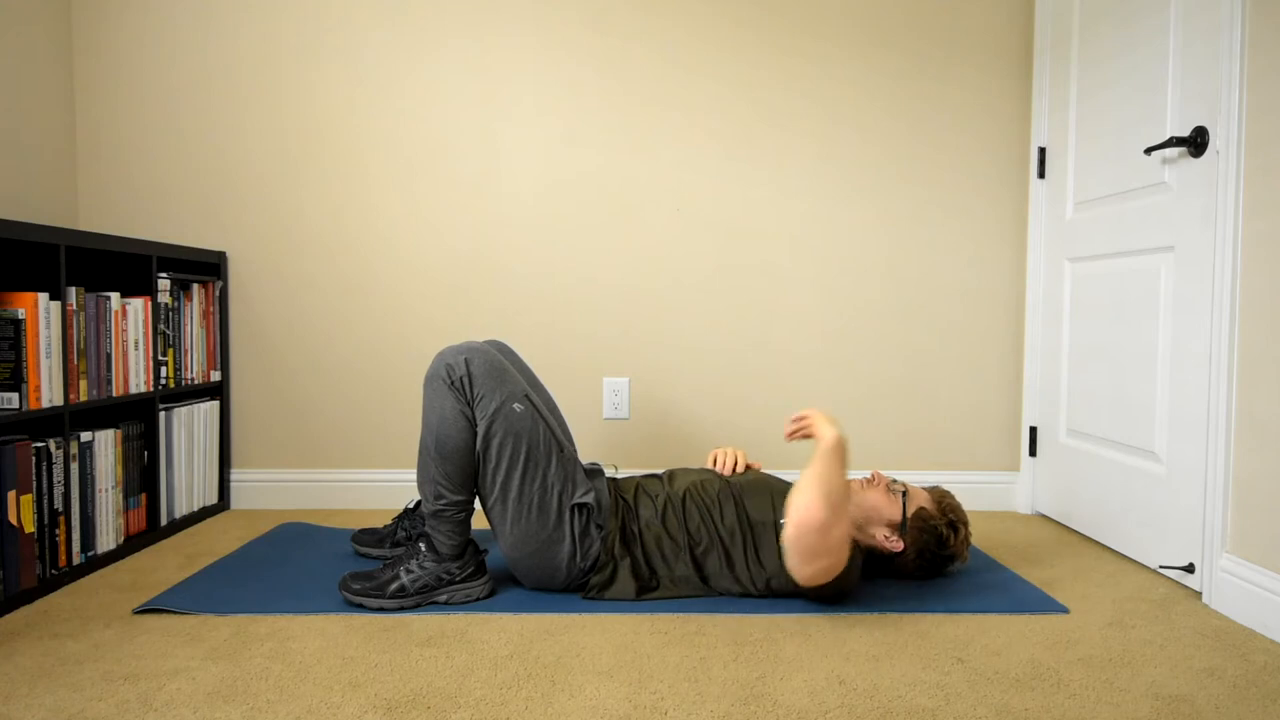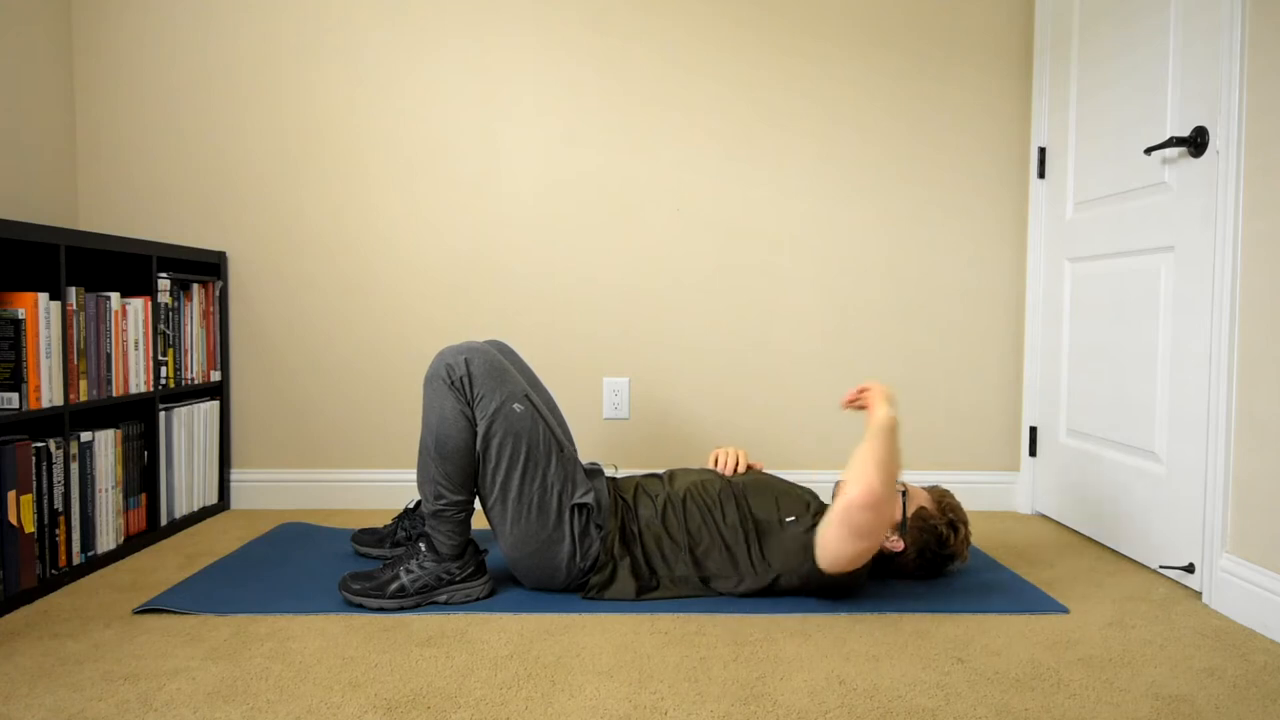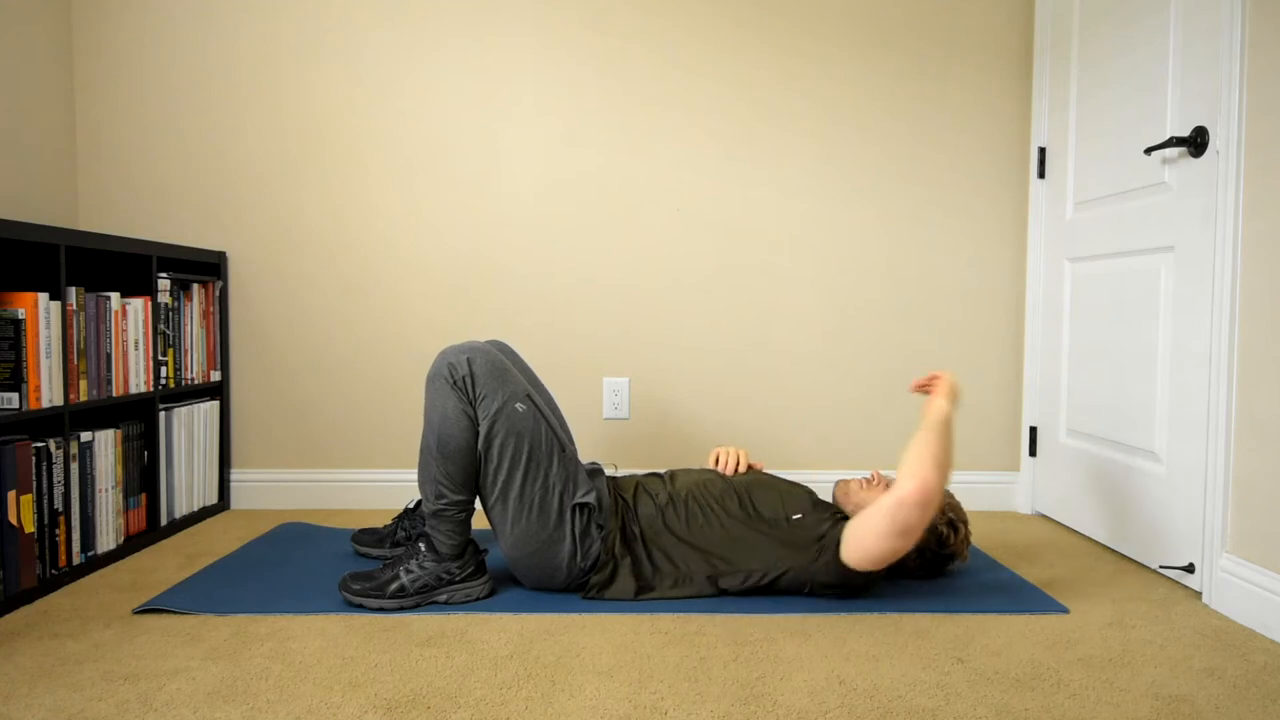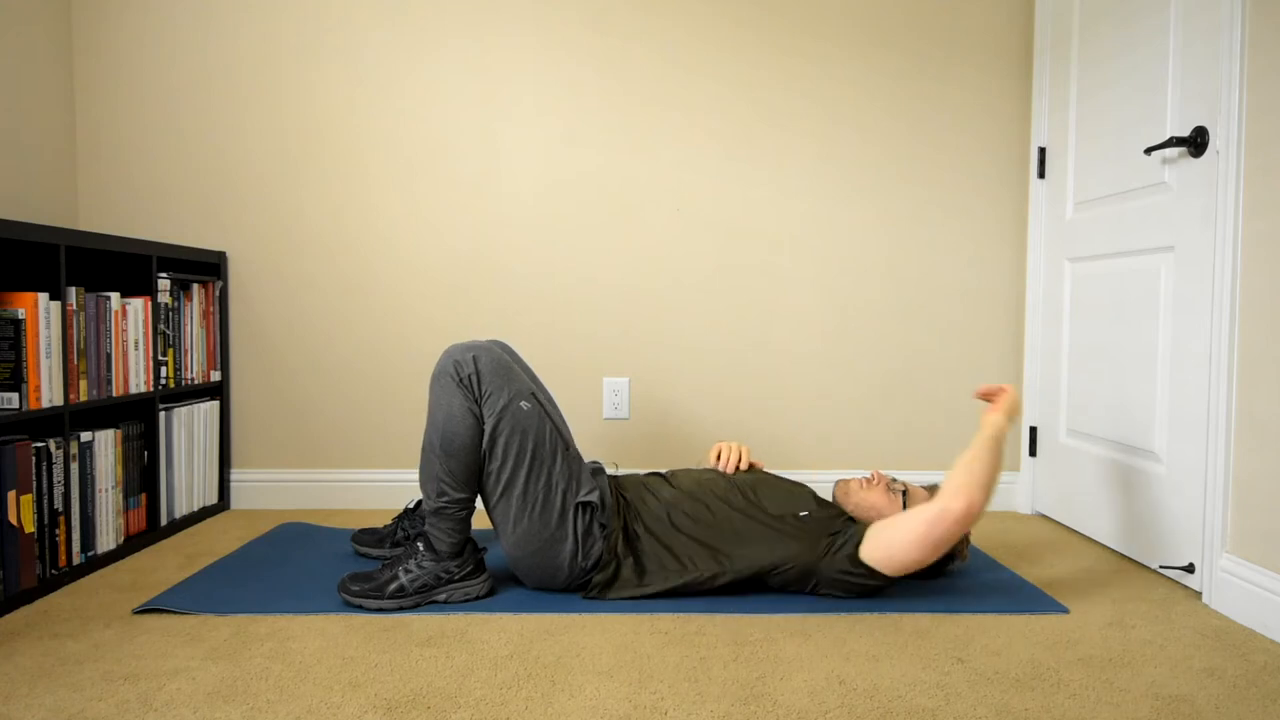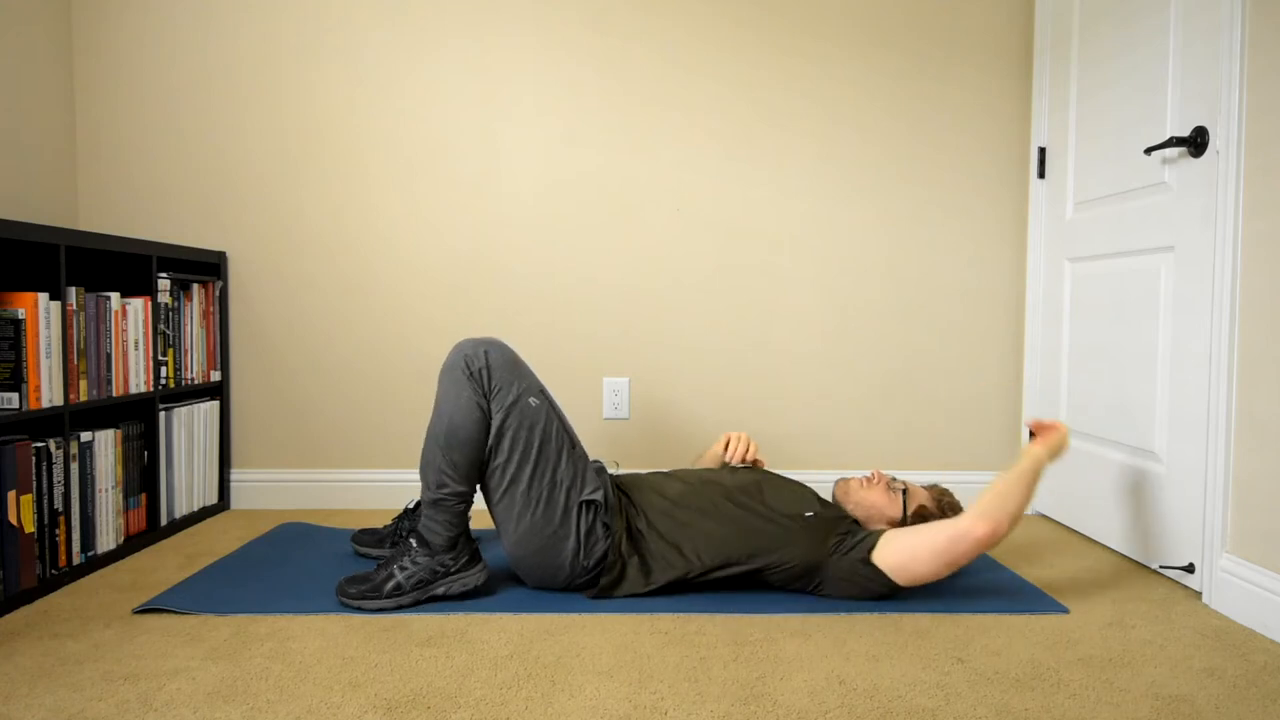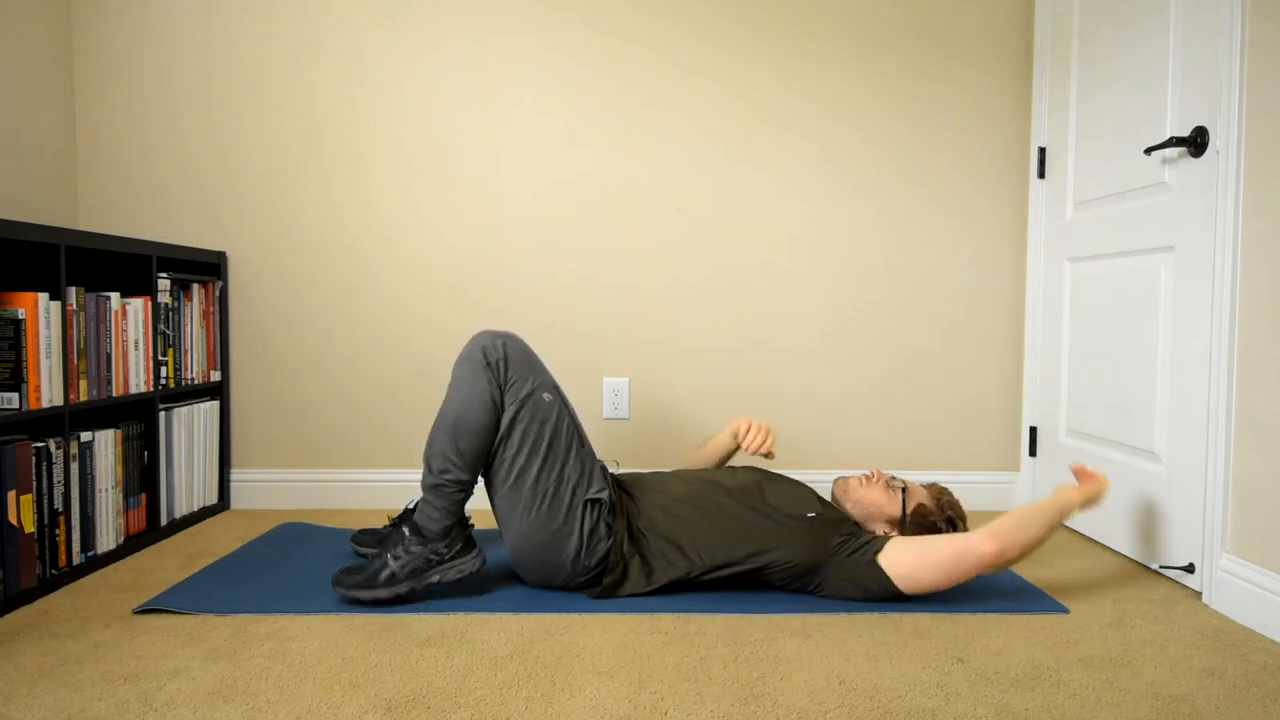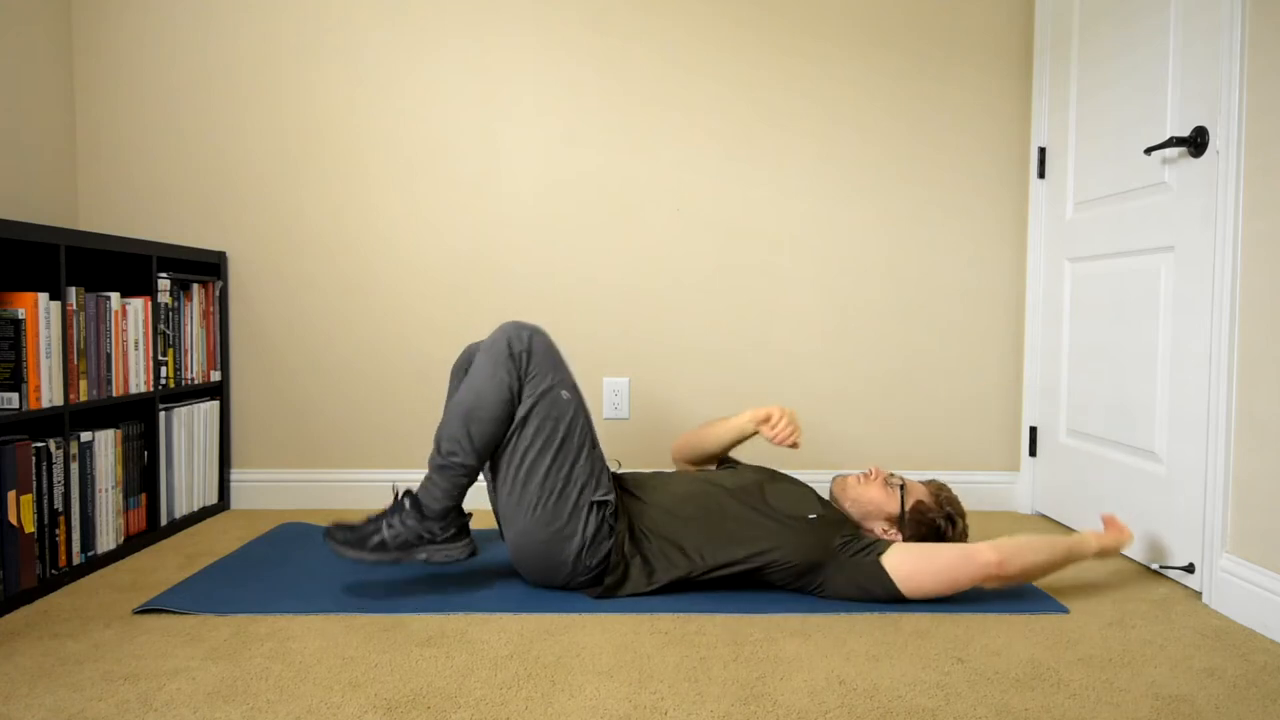
dt=0.1s
person 1, frame 1
left shoulder: (831, 559)
right shoulder: (810, 517)
left elbow: (805, 528)
left wrist: (831, 438)
right wrist: (730, 460)
left hip: (575, 542)
right hip: (600, 499)
left knee: (462, 370)
right knee: (486, 358)
left ankle: (445, 561)
right ankle: (428, 524)
person 1, frame 2
left shoulder: (834, 560)
right shoulder: (810, 519)
left elbow: (865, 514)
left wrist: (884, 421)
right wrist: (731, 462)
left hip: (574, 543)
right hip: (598, 503)
left knee: (462, 368)
right knee: (487, 359)
left ankle: (446, 562)
right ankle: (430, 522)
person 1, frame 3
left shoulder: (840, 560)
right shoulder: (813, 520)
left elbow: (913, 499)
left wrist: (940, 411)
right wrist: (733, 461)
left hip: (574, 543)
right hip: (600, 501)
left knee: (465, 368)
right knee: (488, 359)
left ankle: (445, 561)
right ankle: (430, 522)
person 1, frame 4
left shoulder: (832, 555)
right shoulder: (802, 510)
left elbow: (953, 514)
left wrist: (996, 425)
right wrist: (726, 458)
left hip: (579, 543)
right hip: (599, 502)
left knee: (470, 366)
right knee: (489, 361)
left ankle: (444, 559)
right ankle: (432, 522)
person 1, frame 5
left shoulder: (840, 553)
right shoulder: (812, 515)
left elbow: (974, 532)
right wrist: (727, 453)
left hip: (578, 542)
right hip: (604, 500)
left knee: (479, 362)
right knee: (484, 366)
left ankle: (439, 553)
right ankle: (433, 521)
person 1, frame 6
left shoulder: (842, 553)
right shoulder: (793, 501)
left elbow: (977, 549)
right elbow: (691, 473)
right wrist: (733, 434)
left hip: (578, 542)
right hip: (607, 504)
left knee: (495, 353)
right knee: (490, 368)
left ankle: (434, 541)
right ankle: (439, 526)
person 1, frame 7
left shoulder: (843, 553)
right shoulder: (793, 501)
left elbow: (985, 562)
right elbow: (685, 455)
right wrist: (752, 422)
left hip: (578, 543)
right hip: (610, 503)
left knee: (517, 346)
right knee: (487, 361)
left ankle: (429, 519)
right ankle: (438, 514)
